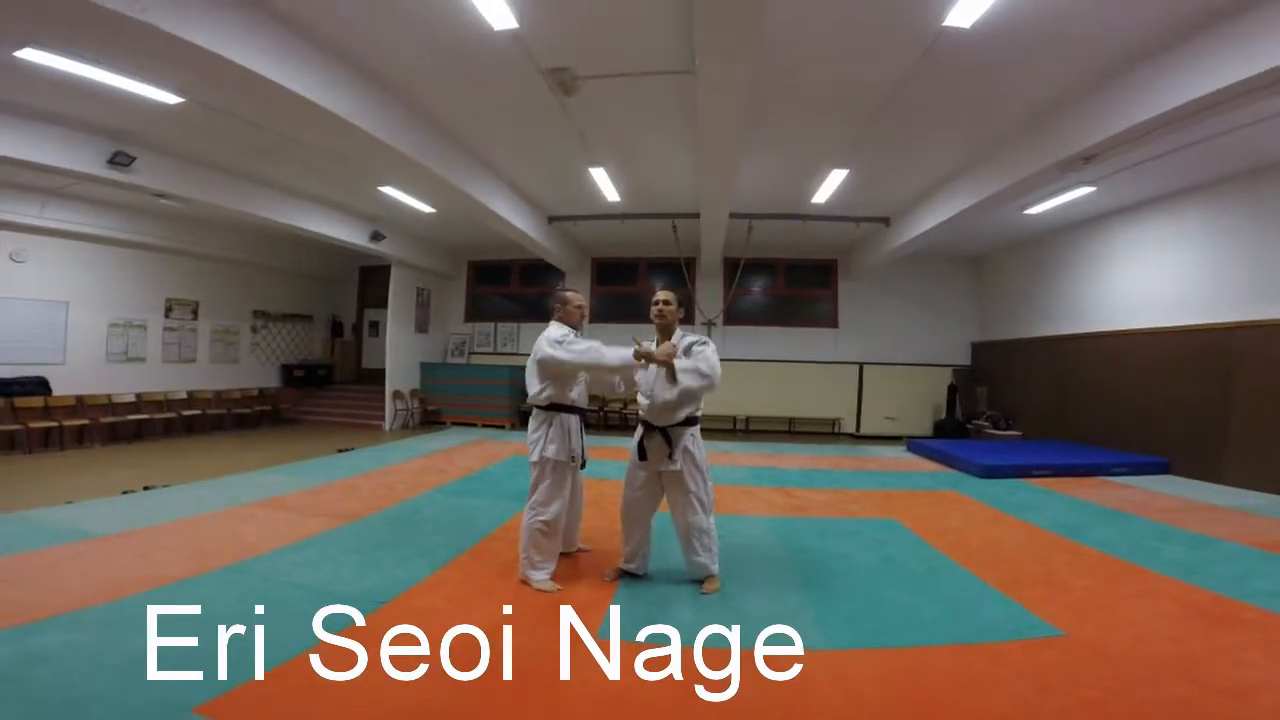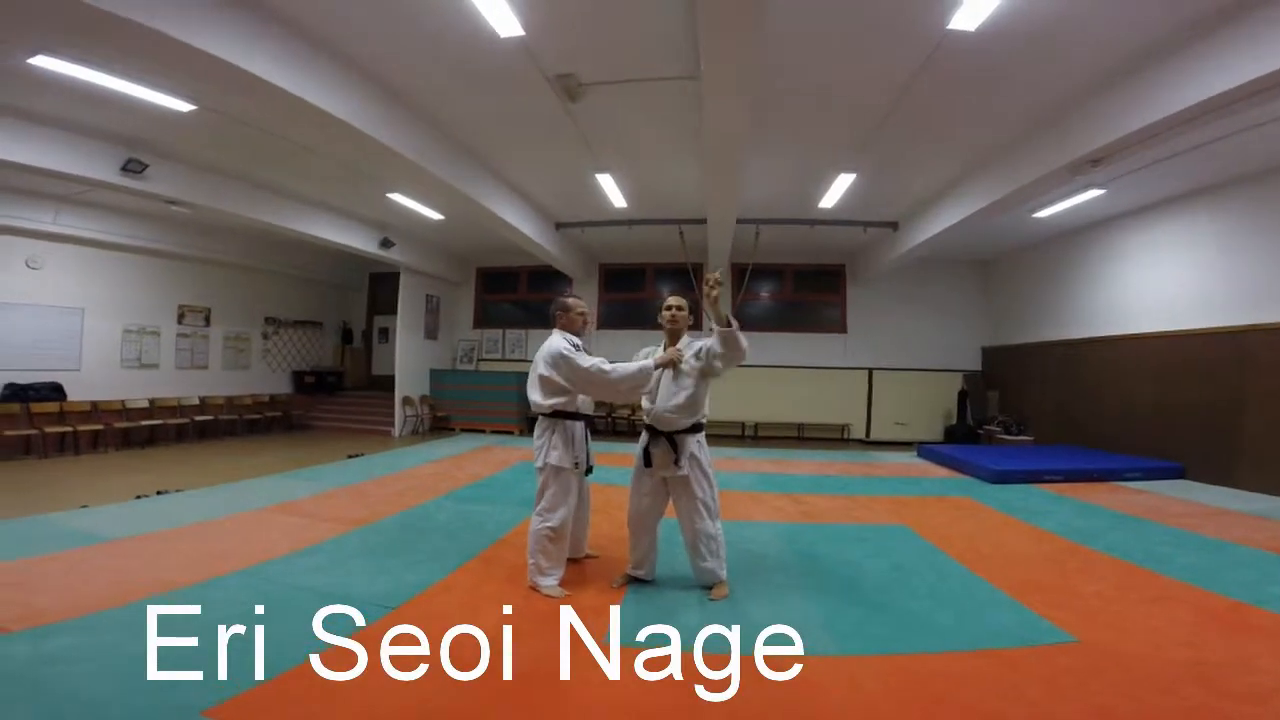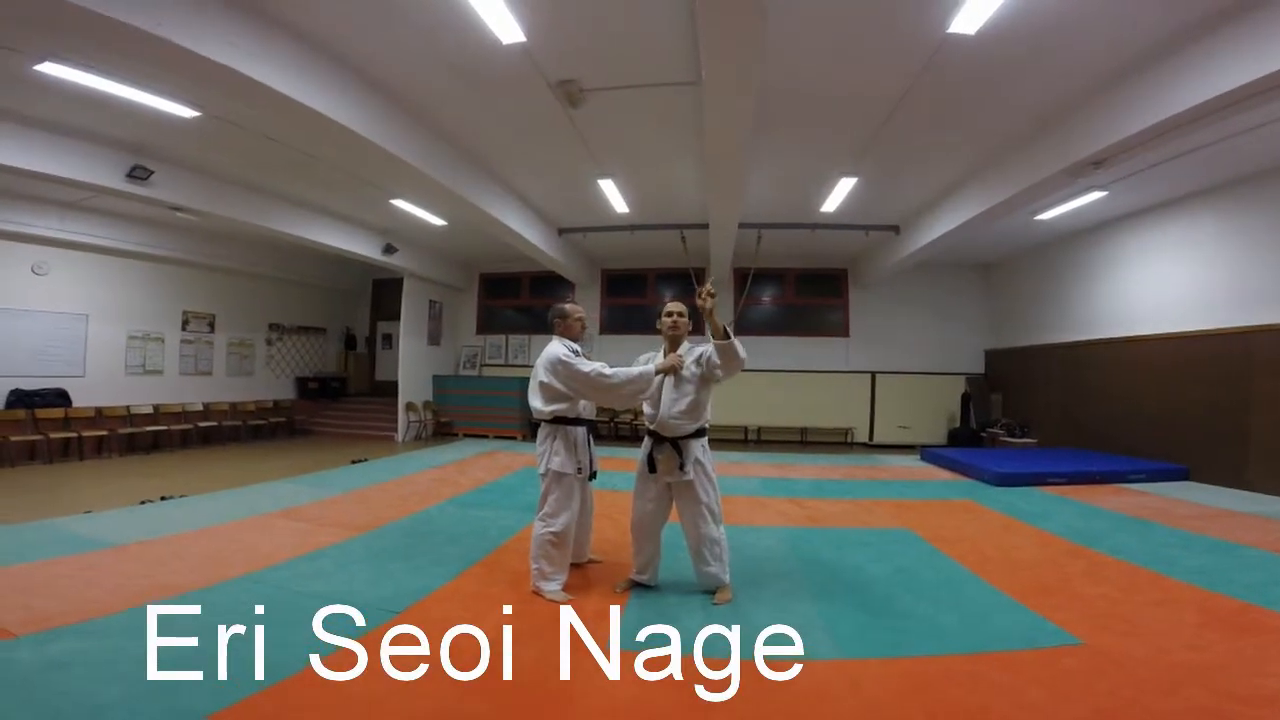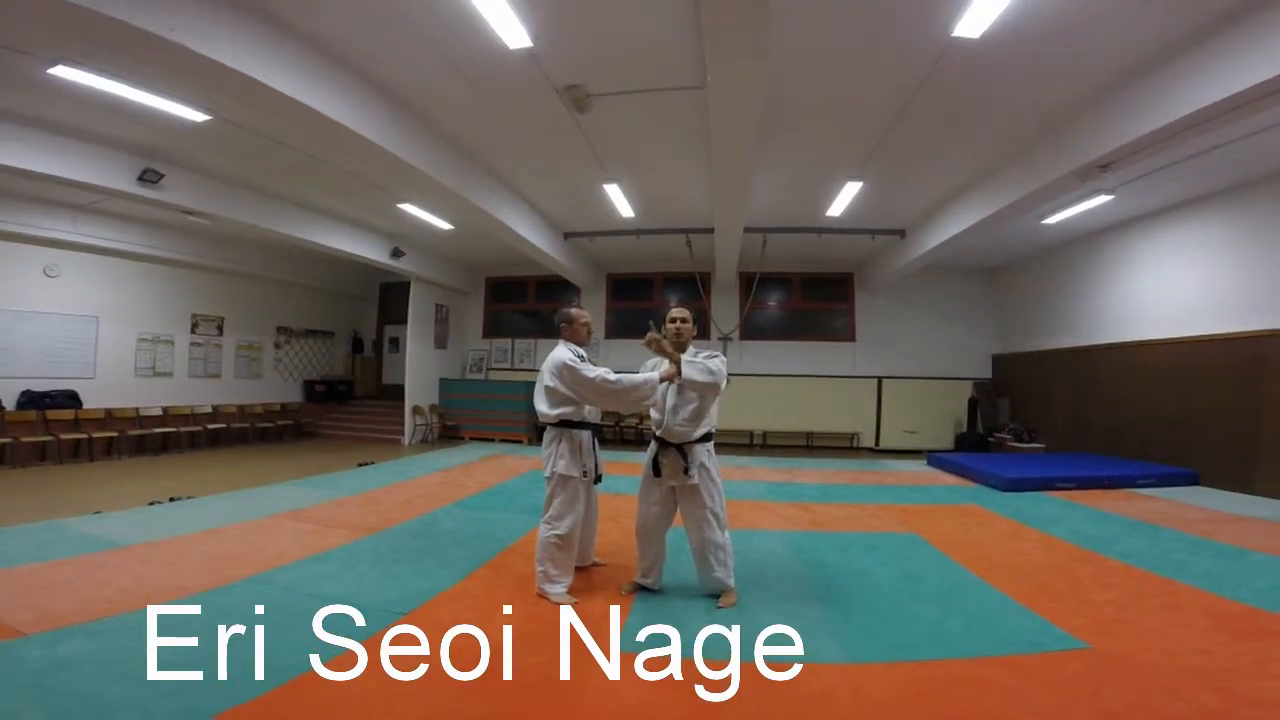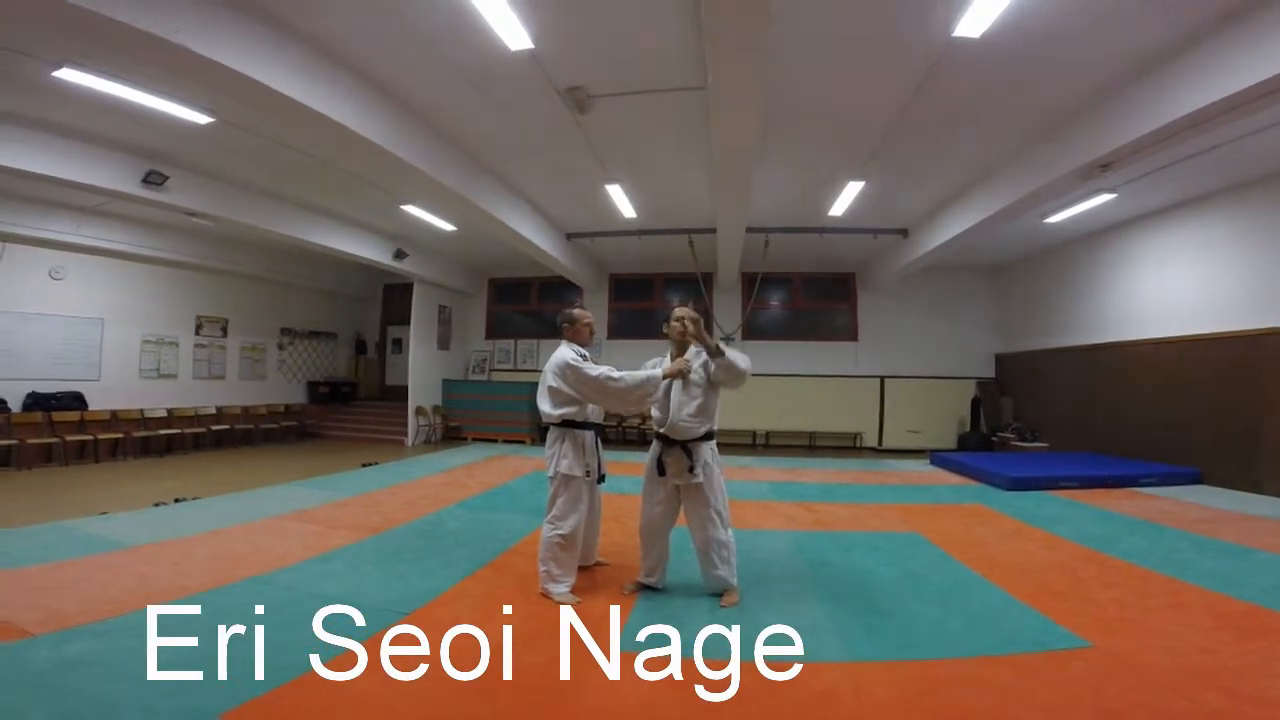
dt=0.4s
person 1, frame 1
left shoulder: (696, 345)
right shoulder: (643, 350)
left elbow: (710, 376)
left wrist: (668, 362)
left hip: (682, 440)
right hip: (647, 438)
left knee: (693, 510)
right knee: (635, 507)
left ankle: (707, 570)
right ankle: (632, 563)
person 1, frame 2
left shoulder: (702, 351)
right shoulder: (646, 355)
left elbow: (733, 352)
left wrist: (714, 308)
left hip: (687, 446)
right hip: (651, 445)
left knee: (700, 517)
right knee: (641, 514)
left ankle: (716, 576)
right ankle: (639, 569)
person 1, frame 3
left shoulder: (702, 356)
right shoulder: (646, 361)
left elbow: (733, 361)
left wrist: (711, 318)
left hip: (691, 451)
right hip: (654, 449)
left knee: (703, 521)
right knee: (644, 519)
left ankle: (719, 581)
right ankle: (642, 574)
person 1, frame 4
left shoulder: (707, 362)
right shoulder: (652, 366)
left elbow: (713, 379)
left wrist: (671, 355)
left hip: (695, 455)
right hip: (660, 454)
left knee: (708, 526)
right knee: (649, 523)
left ankle: (724, 585)
right ankle: (647, 578)
person 1, frame 5
left shoulder: (707, 361)
right shoulder: (653, 366)
left elbow: (740, 371)
left wrist: (706, 341)
left hip: (699, 454)
right hip: (663, 453)
left knee: (711, 524)
right knee: (653, 522)
left ankle: (727, 584)
right ankle: (649, 577)
person 2, frame 1
left shoulder: (564, 339)
right shoulder: (555, 338)
left elbow: (583, 373)
right elbow: (594, 356)
right wrist: (635, 356)
left hip: (567, 425)
right hip: (553, 427)
left knee: (570, 492)
right knee: (547, 500)
left ankle: (566, 543)
right ankle: (534, 570)
person 2, frame 2
left shoulder: (568, 346)
right shoulder: (558, 350)
left elbow: (589, 381)
right elbow: (604, 376)
right wrist: (656, 363)
left hip: (572, 432)
right hip: (558, 435)
left knee: (576, 498)
right knee: (554, 507)
left ankle: (573, 549)
right ankle: (543, 576)
person 2, frame 3
left shoulder: (568, 353)
right shoulder: (558, 356)
left elbow: (590, 387)
right elbow: (604, 379)
right wrist: (657, 368)
left hip: (575, 438)
right hip: (561, 440)
left knee: (580, 504)
right knee: (557, 512)
left ankle: (576, 554)
right ankle: (546, 580)
person 2, frame 4
left shoulder: (574, 357)
right shoulder: (564, 360)
left elbow: (595, 392)
right elbow: (609, 385)
right wrist: (661, 376)
left hip: (580, 441)
right hip: (566, 444)
left knee: (585, 507)
right knee: (562, 515)
left ankle: (580, 557)
right ankle: (551, 583)
person 2, frame 5
left shoulder: (576, 358)
right shoulder: (567, 361)
left elbow: (600, 392)
right elbow: (613, 383)
left wrist: (637, 407)
right wrist: (664, 373)
left hip: (583, 441)
right hip: (569, 444)
left knee: (588, 506)
right knee: (565, 515)
left ankle: (584, 557)
right ankle: (554, 582)
